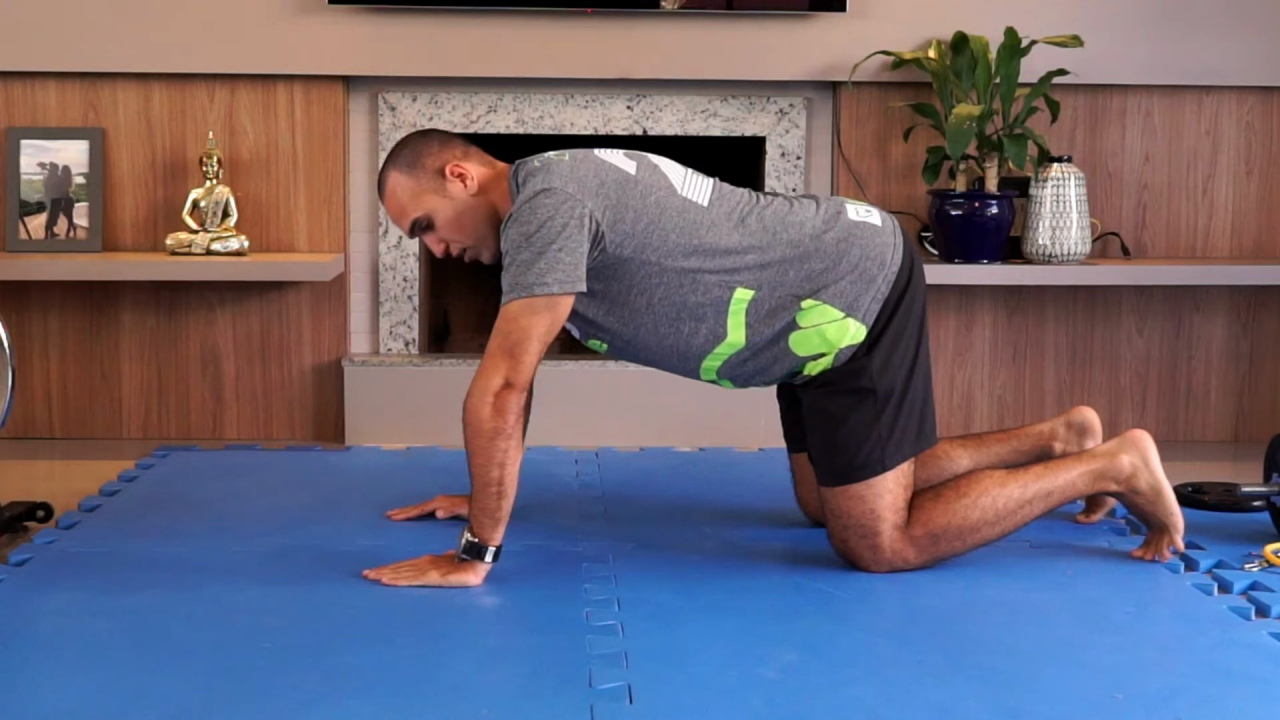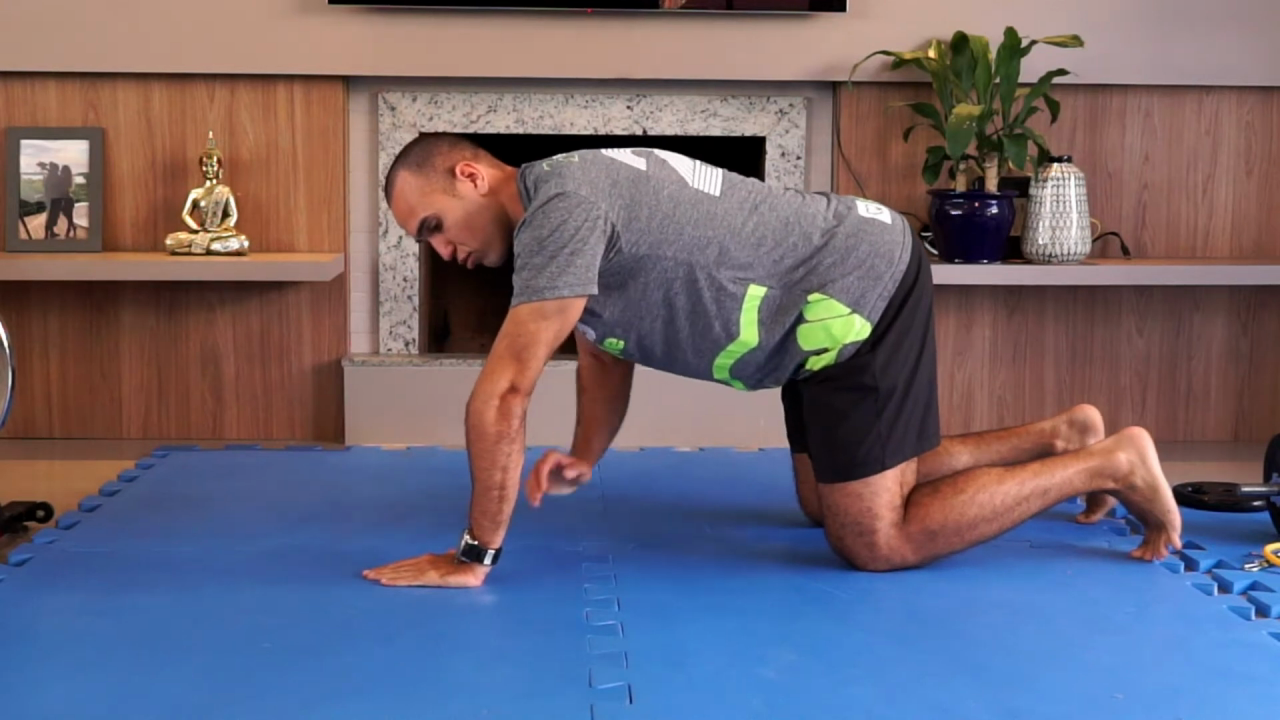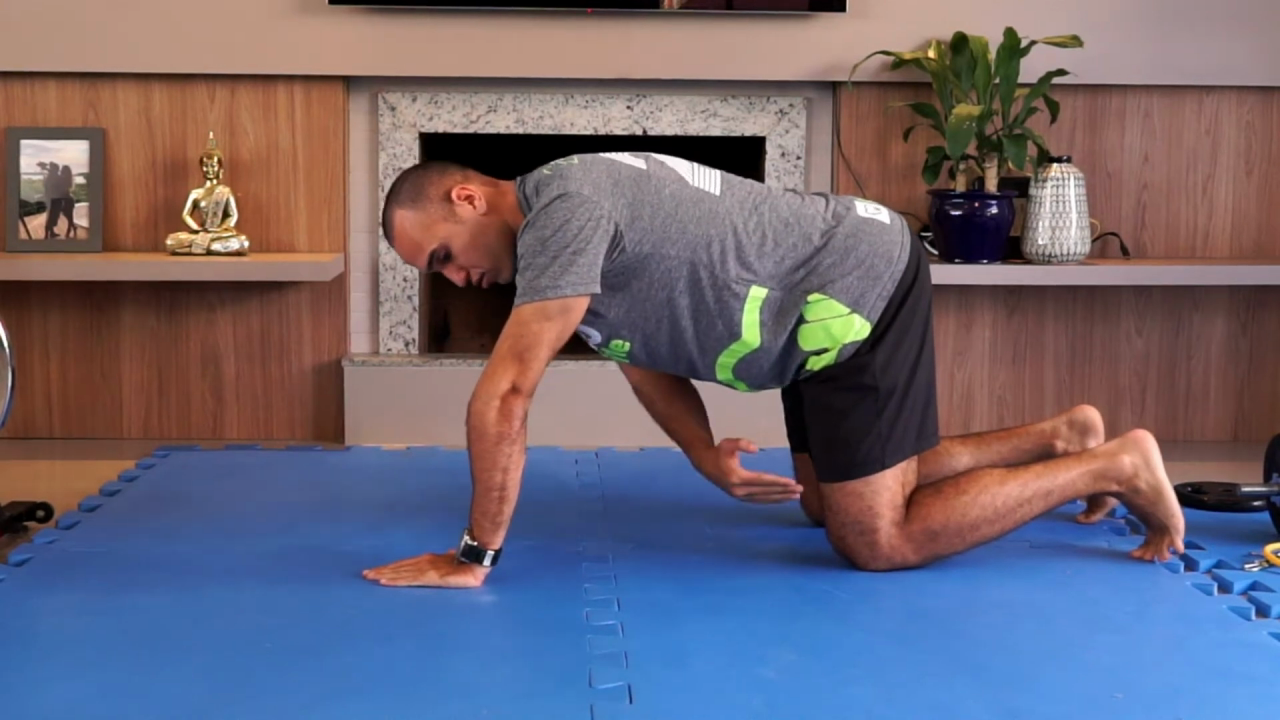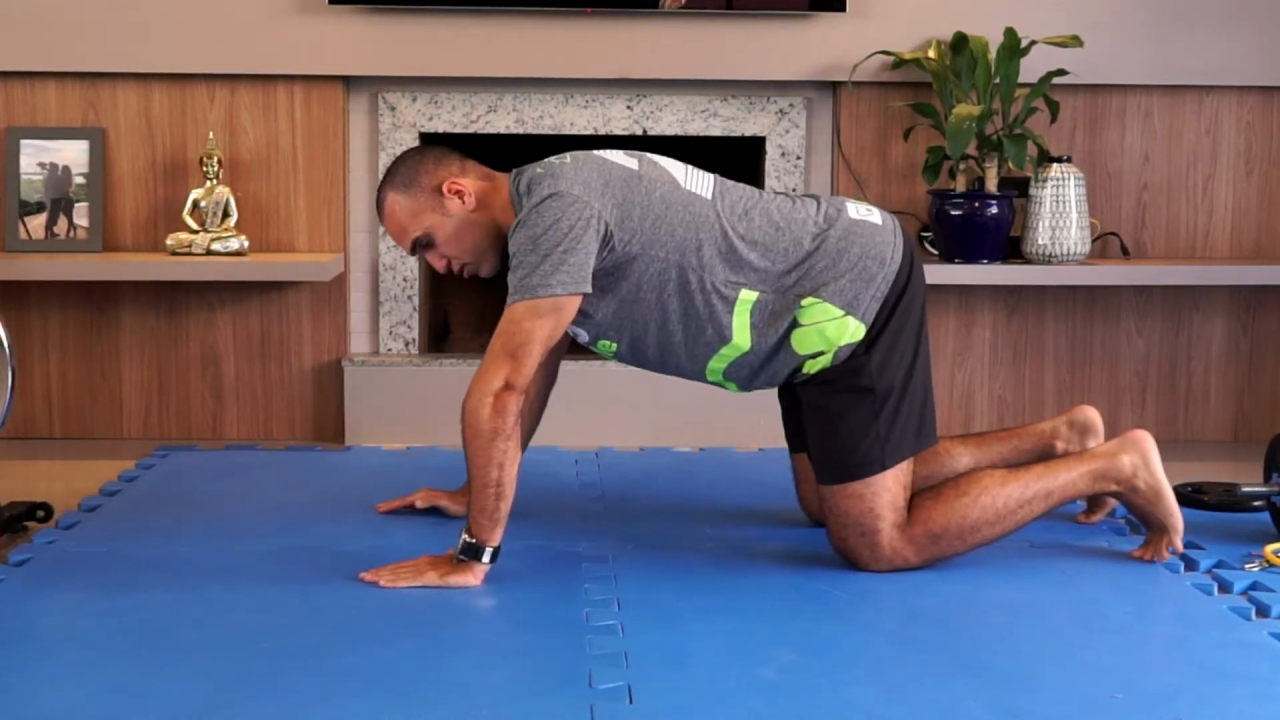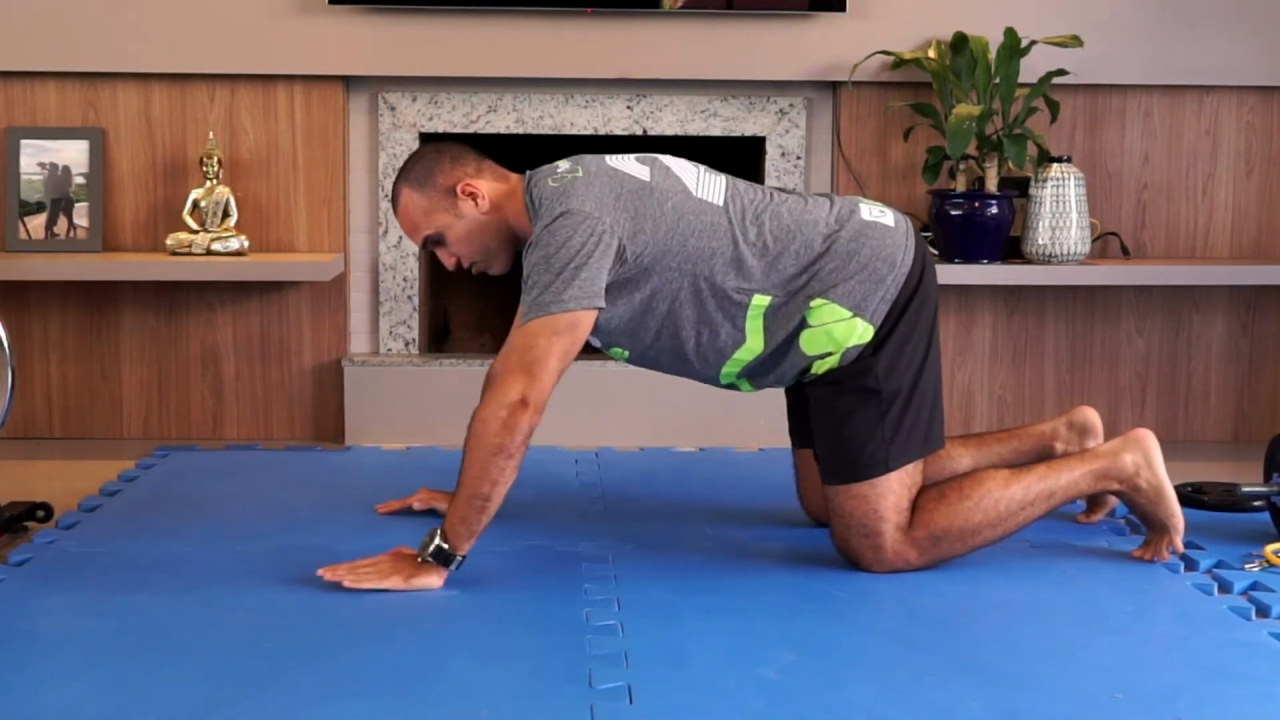
dt=1s
person 1, frame 1
left shoulder: (545, 204)
right shoulder: (544, 198)
left elbow: (500, 388)
right elbow: (517, 381)
left wrist: (475, 551)
right wrist: (482, 494)
left hip: (853, 291)
right hip: (833, 285)
left knee: (878, 541)
right knee: (827, 503)
left ankle: (1112, 464)
right ankle: (1057, 438)
person 1, frame 2
left shoulder: (561, 207)
right shoulder: (560, 209)
left elbow: (503, 393)
right elbow: (606, 362)
left wrist: (475, 553)
right wrist: (583, 457)
left hip: (858, 288)
right hip: (843, 286)
left knee: (875, 540)
right knee: (830, 501)
left ankle: (1109, 462)
right ankle: (1060, 437)
person 1, frame 3
left shoulder: (562, 209)
right shoulder: (560, 224)
left elbow: (503, 395)
right elbow: (648, 353)
left wrist: (474, 555)
right wrist: (710, 459)
left hip: (857, 284)
right hip: (841, 281)
left knee: (877, 539)
right knee: (830, 501)
left ankle: (1114, 465)
right ankle: (1059, 437)
person 1, frame 4
left shoulder: (553, 208)
right shoulder: (548, 211)
left elbow: (499, 389)
right elbow: (534, 377)
left wrist: (474, 552)
right wrist: (472, 492)
left hip: (850, 287)
right hip: (838, 279)
left knee: (880, 541)
right knee: (831, 501)
left ankle: (1113, 466)
right ankle: (1059, 437)
person 1, frame 5
left shoulder: (570, 220)
right shoulder: (552, 206)
left elbow: (518, 403)
right elbow: (509, 364)
left wrist: (439, 556)
right wrist: (463, 493)
left hip: (861, 287)
right hip: (848, 277)
left knee: (882, 542)
right knee: (830, 501)
left ankle: (1113, 465)
right ankle: (1058, 439)
